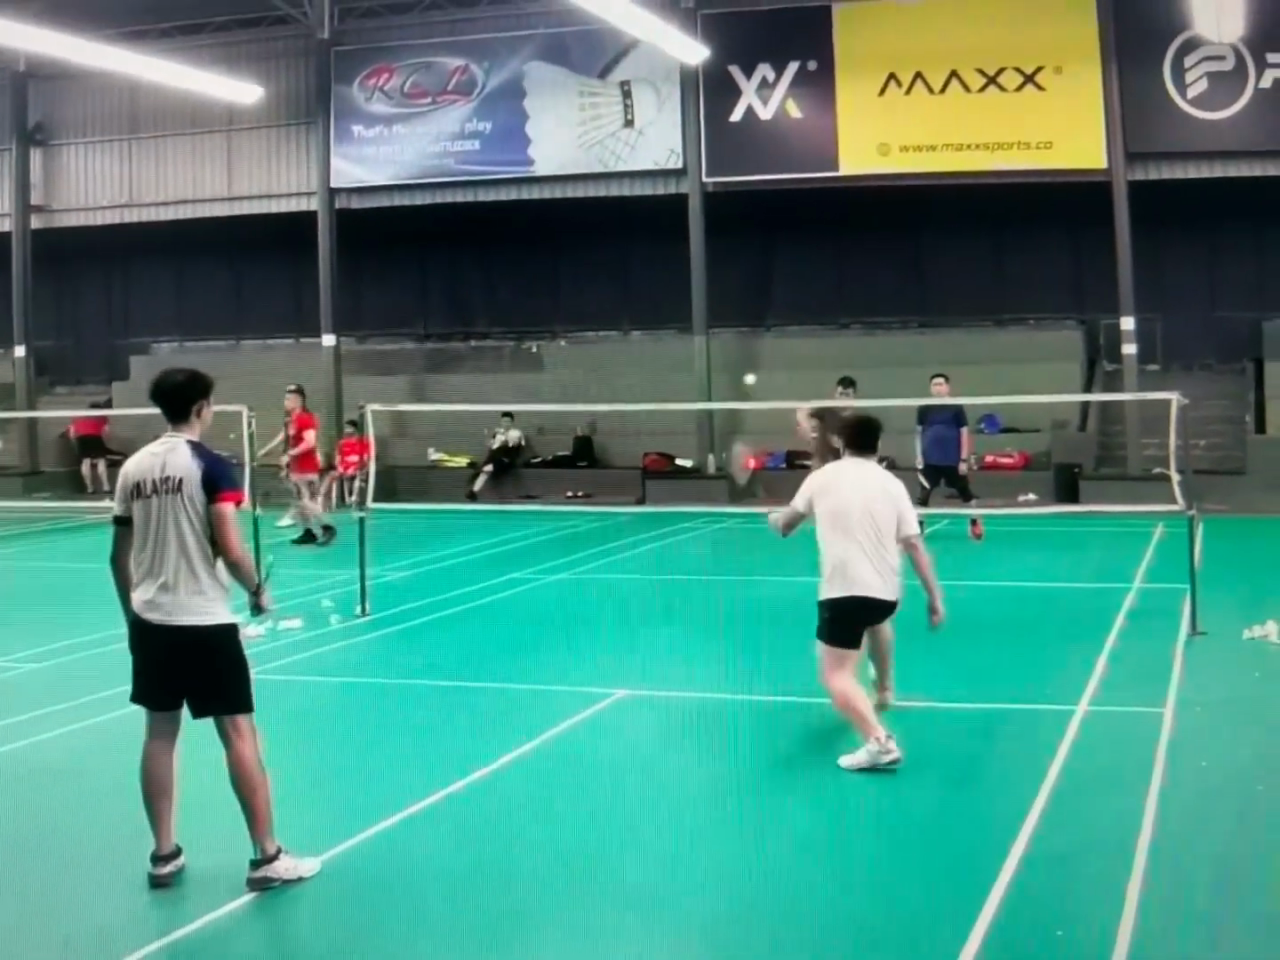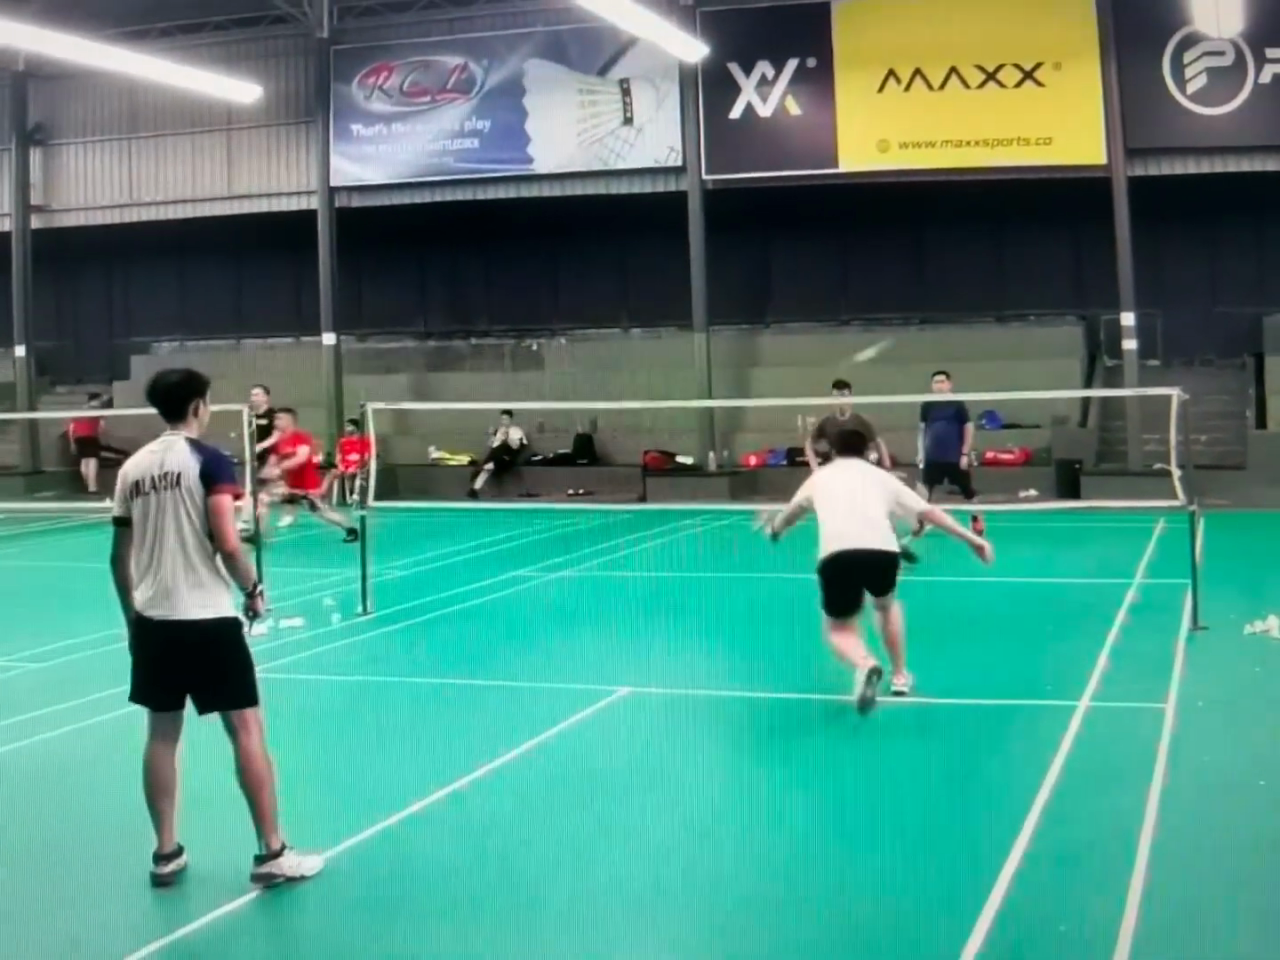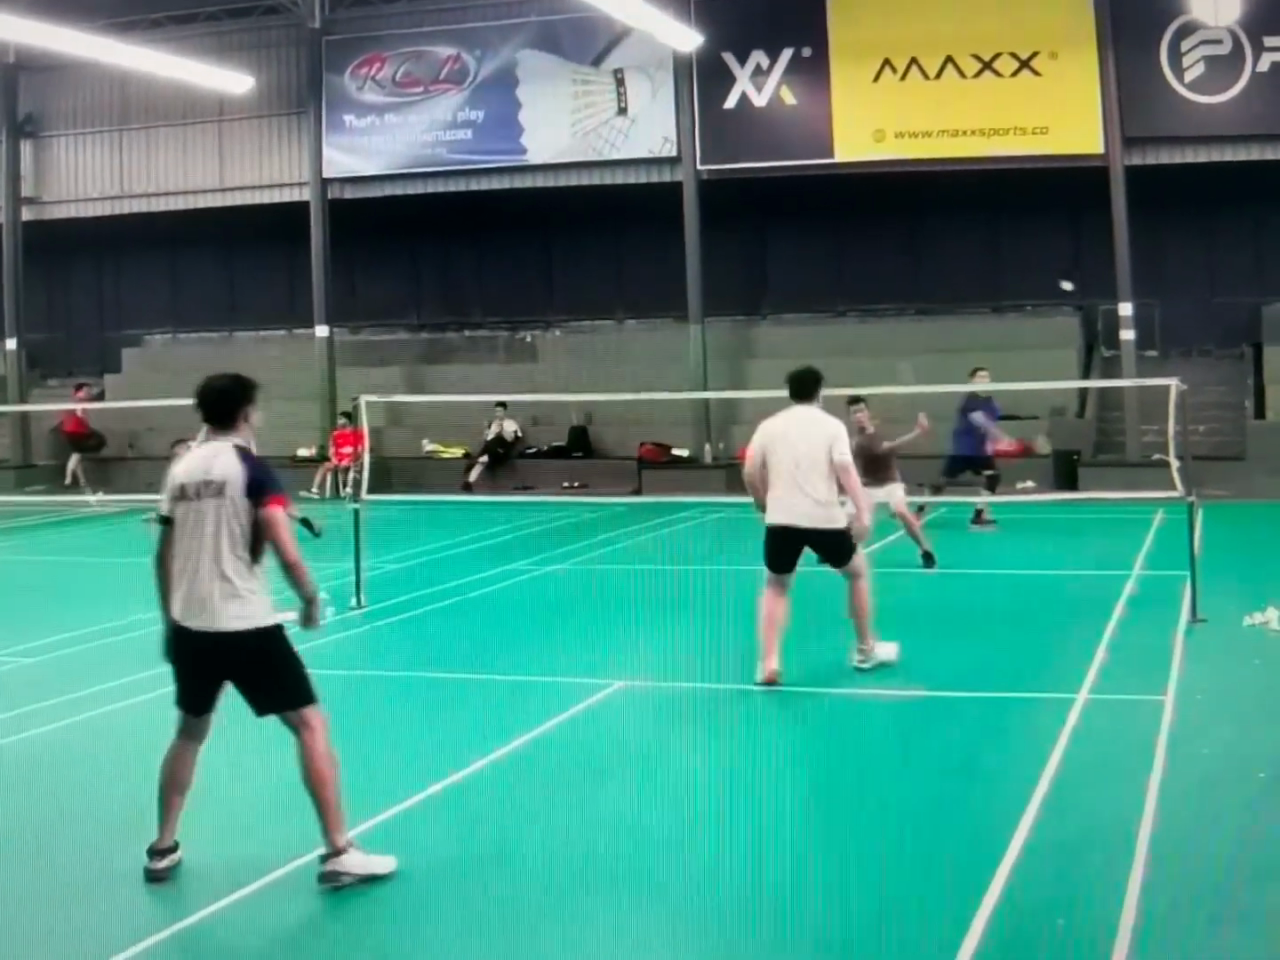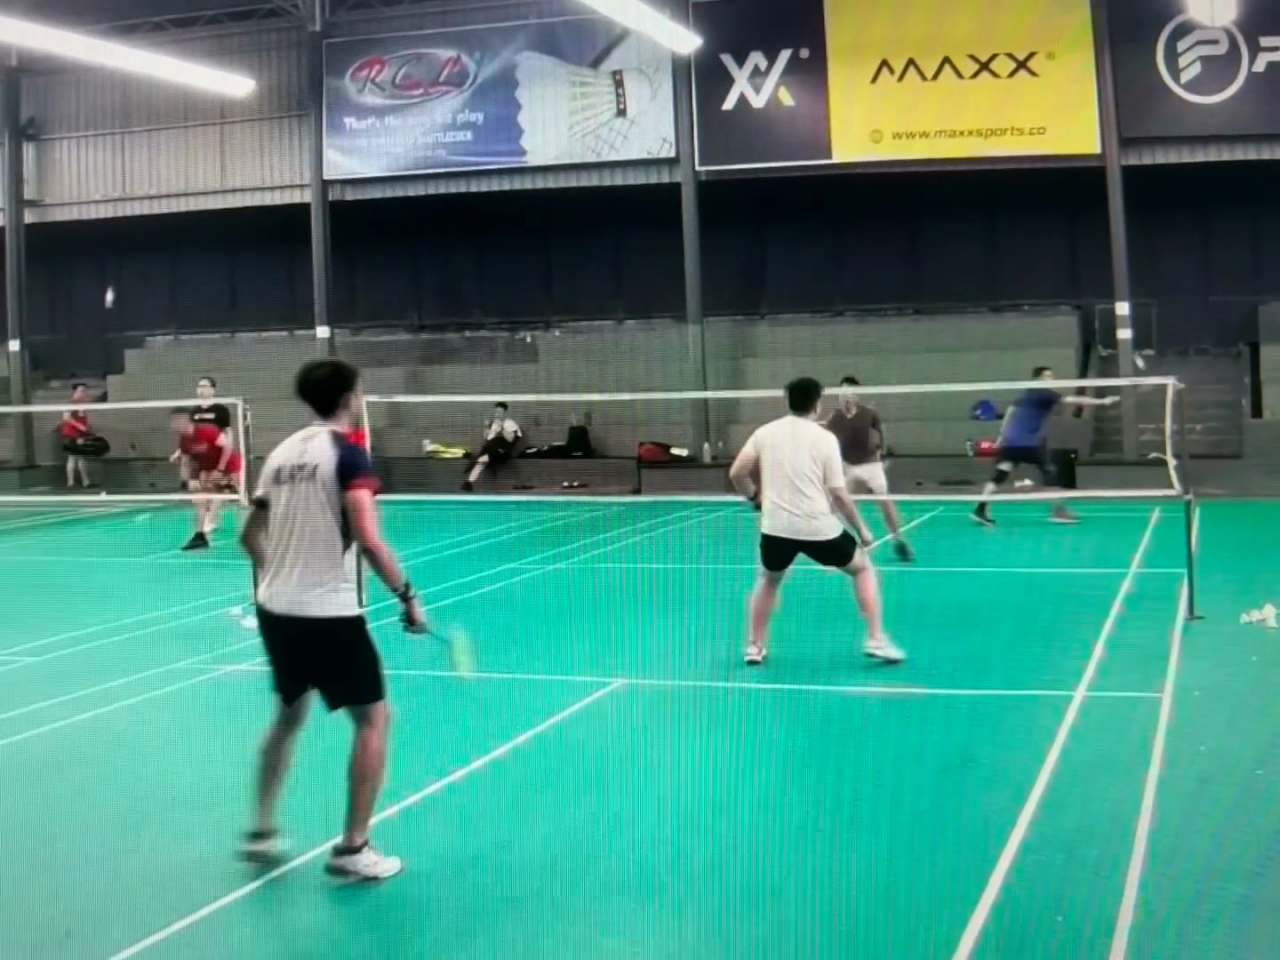
dt=0.4s
person 1, frame 1
left shoulder: (133, 467)
right shoulder: (210, 465)
left elbow: (119, 556)
right elbow: (231, 551)
right wrist: (258, 590)
left hip: (151, 621)
right hip: (205, 622)
left knee: (159, 735)
right knee: (239, 735)
left ankle: (164, 855)
right ankle: (267, 857)
person 1, frame 2
left shoulder: (133, 467)
right shoulder: (209, 461)
left elbow: (119, 558)
right elbow: (228, 544)
left wrist: (133, 619)
right wrist: (253, 590)
left hip: (153, 619)
right hip: (208, 617)
left knee: (162, 734)
right knee: (247, 728)
left ankle: (166, 853)
right ankle: (272, 853)
person 1, frame 3
left shoulder: (181, 470)
right shoulder: (252, 469)
left elbow: (164, 558)
right elbow: (287, 553)
left wrist: (171, 621)
right wrist: (311, 600)
left hip: (191, 626)
right hip: (247, 625)
left knee: (190, 732)
right knee: (311, 727)
left ankle: (163, 848)
right ankle: (338, 852)
person 1, frame 4
left shoulder: (282, 452)
right shoulder: (346, 453)
left elbow: (250, 536)
right elbow: (369, 540)
right wrist: (408, 596)
left hip: (276, 610)
right hip: (329, 613)
left knee: (287, 715)
right knee: (374, 719)
left ankle: (260, 830)
right ankle: (352, 848)
person 2, frame 1
left shoulder: (822, 478)
right shoulder: (892, 485)
left elbow: (785, 523)
right elbow: (914, 544)
left wrist: (776, 519)
right wrist: (934, 597)
left hip: (842, 590)
right hip: (886, 590)
left knee: (836, 675)
right knee: (875, 620)
left ankle: (878, 741)
right ankle: (884, 687)
person 2, frame 2
left shoulder: (819, 477)
right shoulder: (880, 476)
left elbow: (790, 514)
right elbow: (927, 511)
left wrist: (773, 527)
right wrist: (972, 539)
left hip: (837, 552)
right hip: (881, 549)
left knee: (841, 632)
right knee: (886, 605)
left ankle: (865, 665)
right ankle: (900, 676)
person 2, frame 3
left shoulder: (768, 426)
right shoulder: (832, 425)
left elbow: (751, 476)
right elbow: (845, 470)
left wrist: (766, 507)
right wrist: (863, 512)
left hip: (782, 521)
right hip: (826, 520)
left knee: (775, 590)
right knee: (858, 574)
left ankle: (769, 662)
right ankle: (866, 650)
person 2, frame 4
left shoulder: (765, 433)
right shoulder: (825, 438)
left elbow: (737, 473)
right elbow: (838, 493)
left wrist: (756, 497)
right wrist: (862, 527)
left hip: (776, 528)
right hip: (820, 528)
left knee: (769, 581)
right knee: (862, 569)
left ankle: (756, 646)
right ankle: (876, 640)
